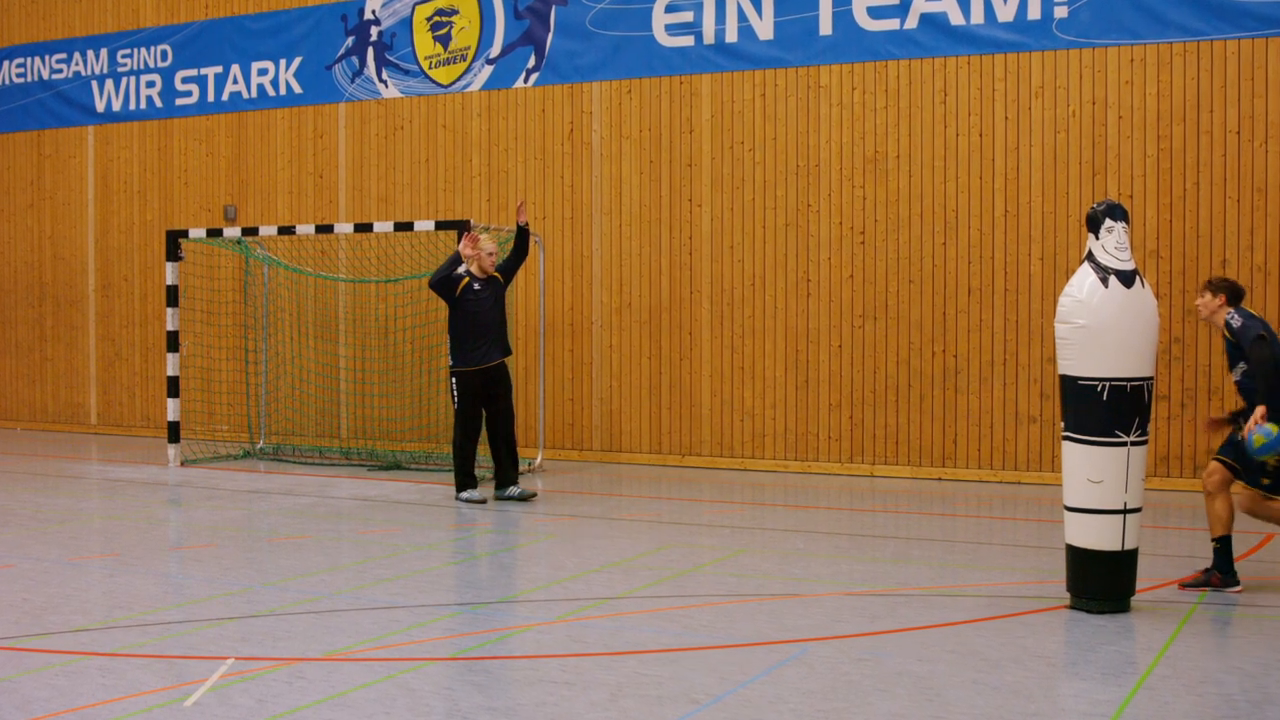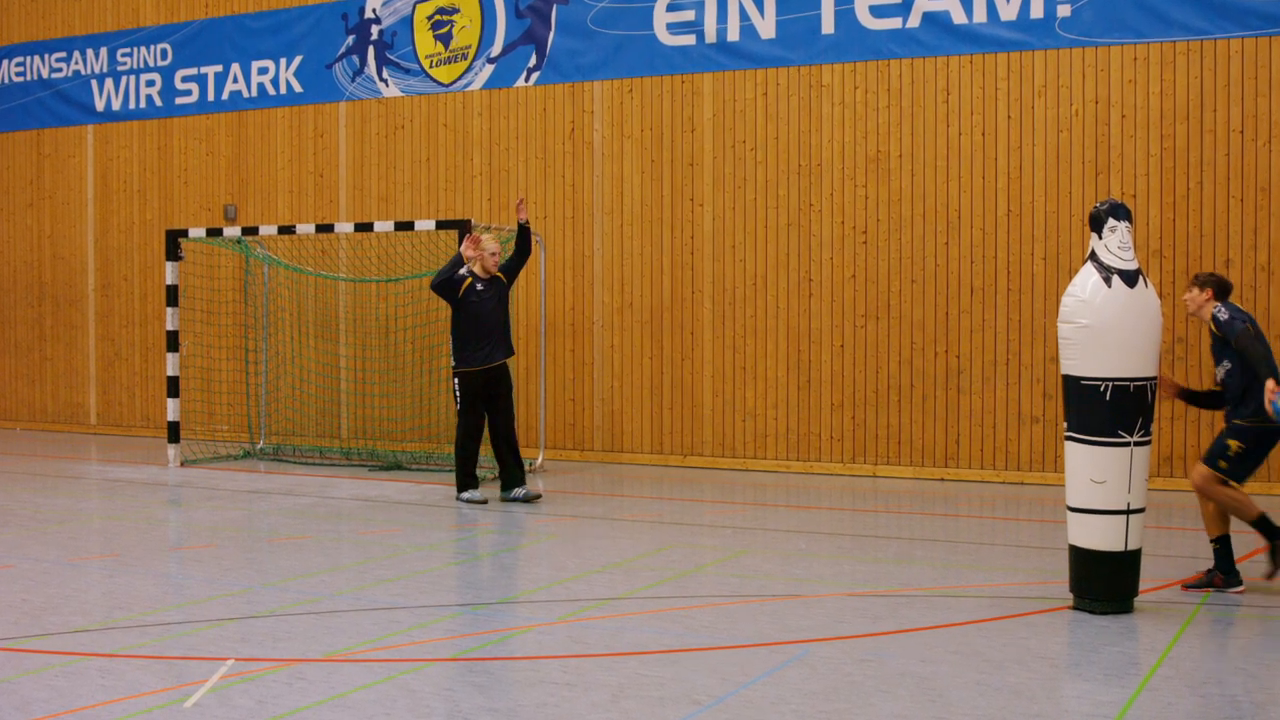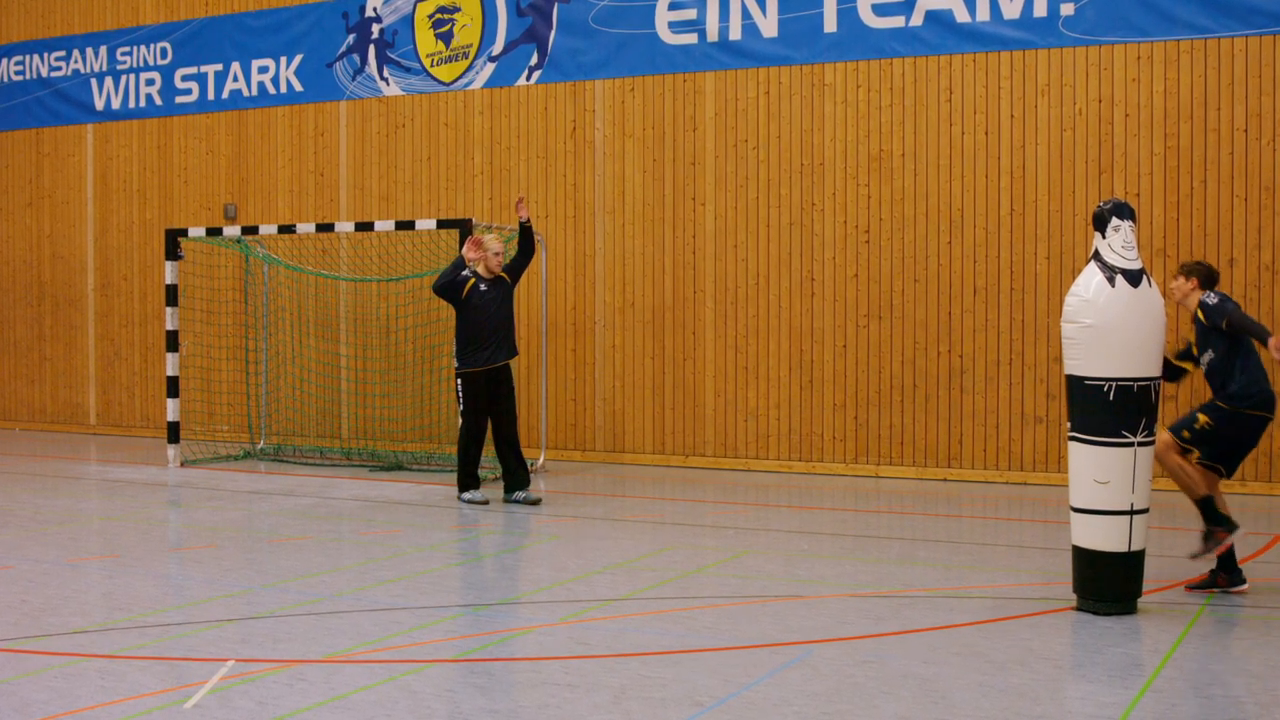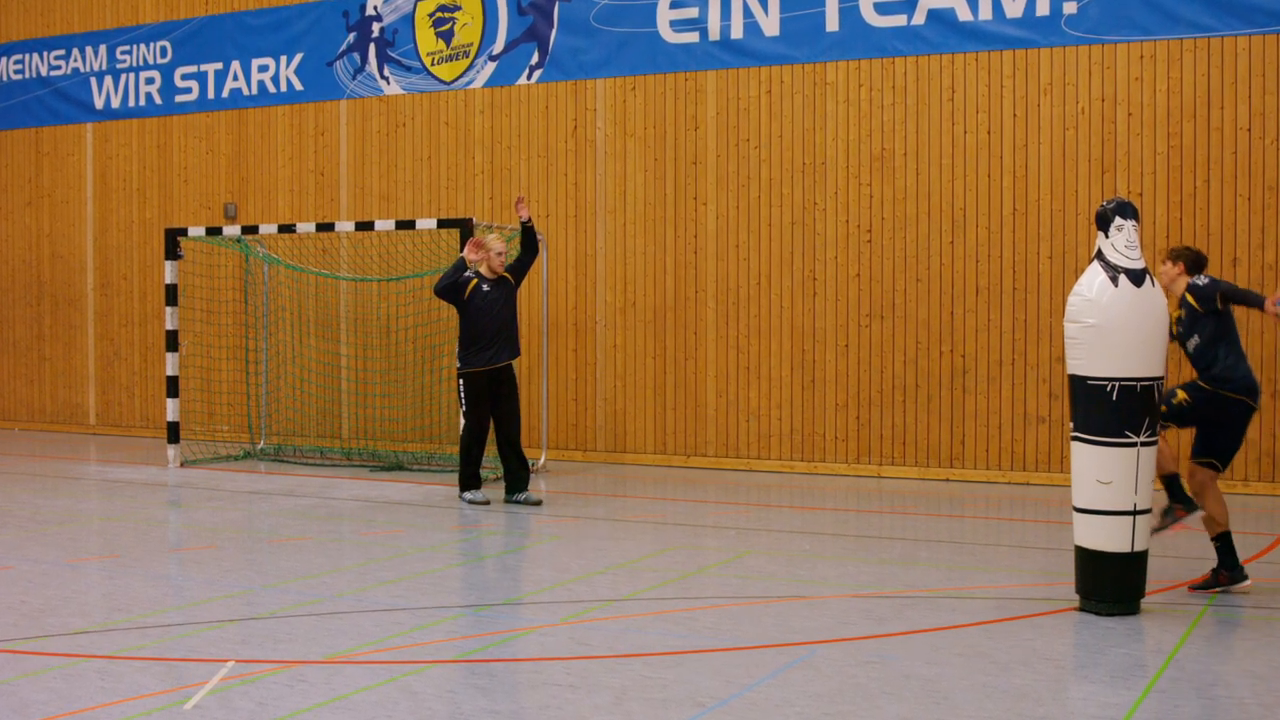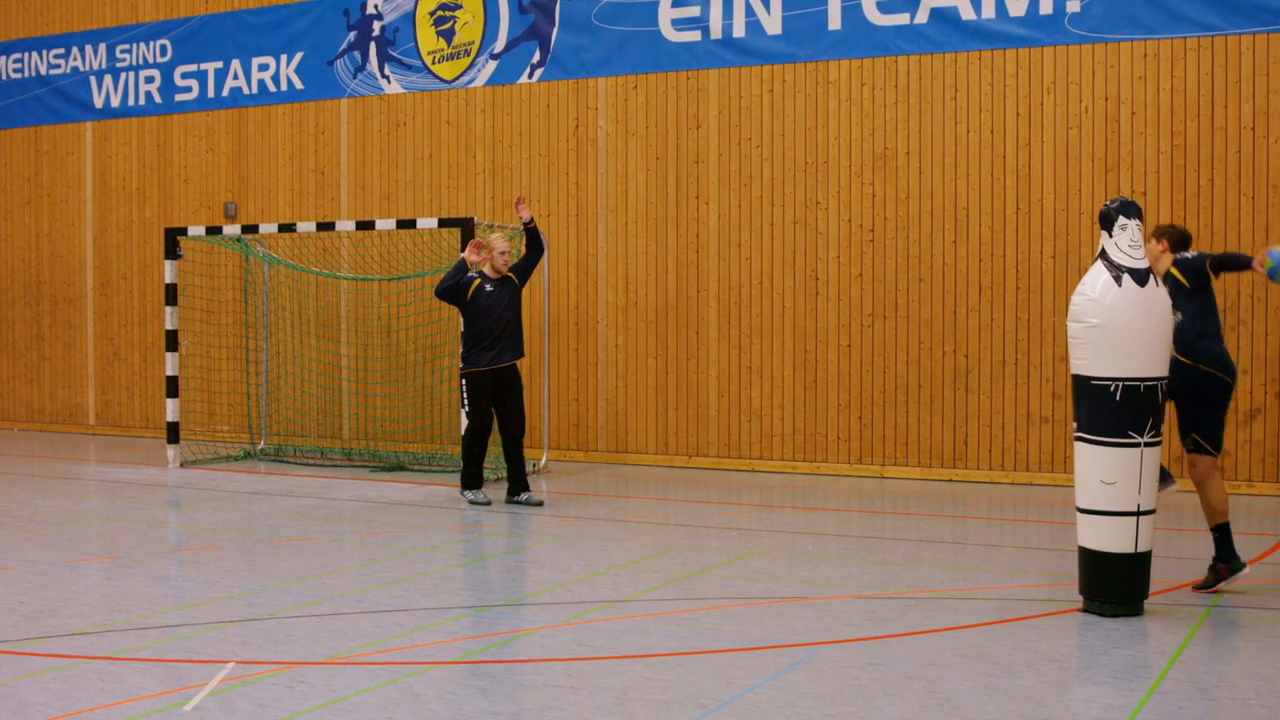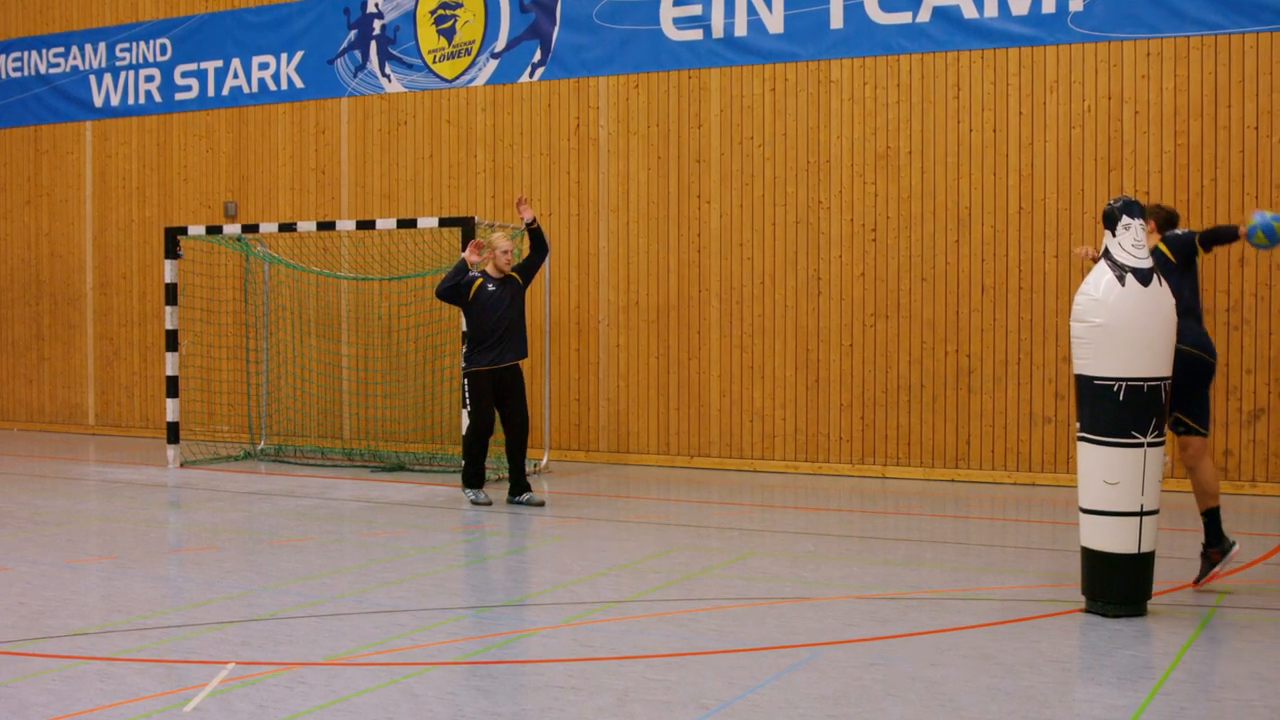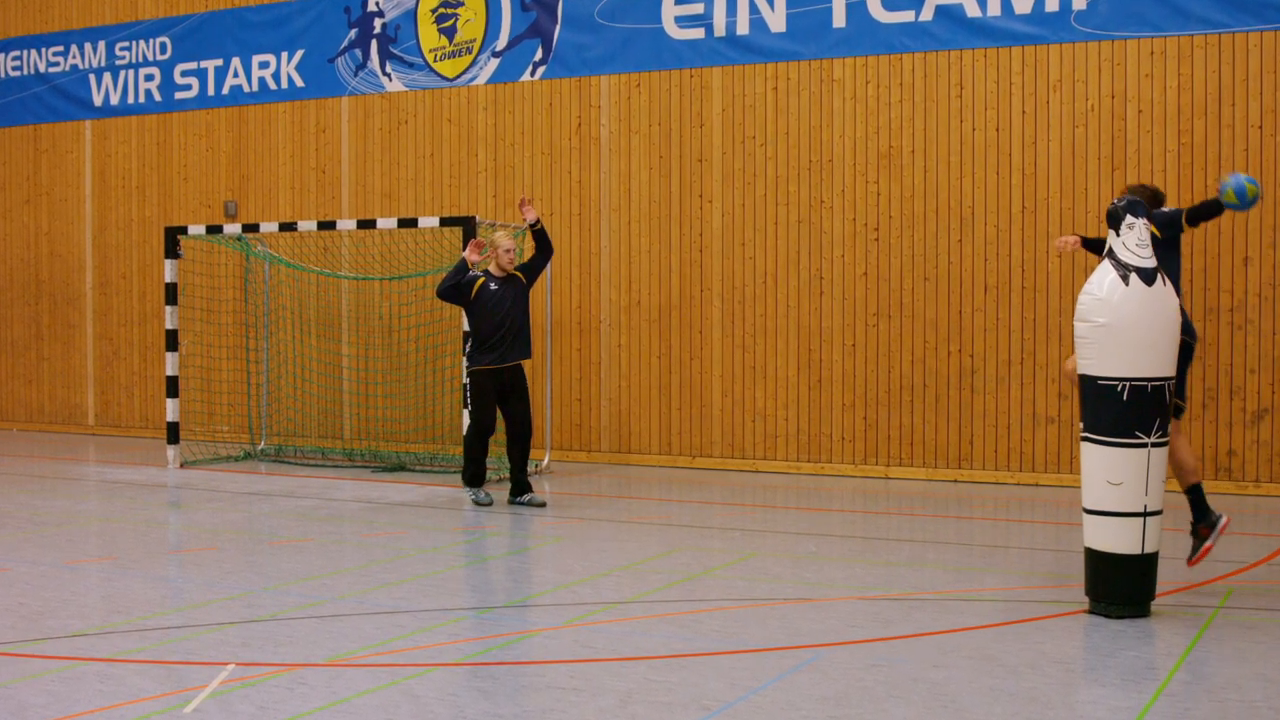
dt=0.3s
person 1, frame 1
left shoulder: (1238, 320)
right shoulder: (1233, 332)
right wrist: (1232, 420)
left knee: (1254, 501)
right knee: (1214, 480)
right ankle: (1223, 571)
person 1, frame 2
left shoulder: (1224, 314)
right shoulder: (1219, 329)
left elbow: (1250, 343)
right elbow: (1219, 398)
right wrist: (1178, 390)
right hip: (1247, 415)
left knee: (1204, 479)
right knee: (1205, 482)
right ankle: (1225, 571)
person 1, frame 3
left shoulder: (1210, 303)
right shoulder: (1199, 334)
left elbow: (1239, 319)
right elbow: (1174, 372)
left hip: (1242, 402)
right hip: (1245, 406)
left knee: (1166, 445)
right knee: (1202, 477)
left ankle: (1221, 524)
right ankle: (1228, 572)
person 1, frame 4
left shoulder: (1197, 289)
right shoulder: (1178, 317)
left elbow: (1229, 293)
left hip: (1224, 387)
right hip: (1233, 396)
right knee: (1201, 478)
left ankle: (1178, 500)
right ankle: (1229, 568)
person 1, frame 5
left shoulder: (1183, 265)
right shoulder: (1161, 287)
left elbow: (1219, 261)
left wrist: (1253, 261)
left hip: (1200, 366)
right hip: (1210, 375)
right knee: (1203, 468)
left ankle: (1154, 474)
right ankle: (1227, 559)
person 1, frame 6
left shoulder: (1171, 243)
right shoulder: (1152, 260)
left elbow: (1210, 237)
left wrist: (1240, 231)
right wrist: (1099, 254)
left hip: (1181, 351)
right hip: (1194, 357)
right knee: (1193, 450)
right ankle: (1215, 544)
person 1, frame 7
left shoulder: (1158, 222)
left elbow: (1197, 214)
left wrist: (1223, 201)
right wrist: (1082, 241)
right hip: (1174, 339)
left knee: (1076, 368)
right knee: (1172, 431)
right ankle: (1203, 518)
person 2, frame 1
left shoulder: (498, 279)
right shoulder: (459, 283)
left elbow: (519, 255)
right elbow: (435, 281)
left wrist: (522, 226)
right wrist: (459, 255)
left hip: (496, 366)
right hip: (466, 369)
left knee: (503, 424)
right knee: (468, 428)
left ankle: (506, 484)
right ankle: (465, 486)
person 2, frame 2
left shoulder: (501, 279)
right shoulder: (462, 283)
left elbow: (523, 254)
right elbow: (436, 284)
left wrist: (522, 223)
right wrist: (461, 257)
left hip: (498, 367)
right hip: (468, 369)
left knee: (505, 427)
right knee: (470, 429)
left ankle: (513, 485)
right ankle: (466, 487)
person 2, frame 3
left shoulder: (505, 279)
right shoulder: (465, 283)
left elbow: (526, 253)
right elbow: (439, 287)
left wrist: (524, 222)
right wrist: (463, 259)
left hip: (500, 368)
right hip: (471, 370)
left knee: (507, 428)
right knee: (473, 429)
left ankle: (516, 487)
right ankle: (467, 487)
person 2, frame 4
left shoulder: (509, 280)
right shoulder: (467, 283)
left elbow: (530, 252)
right elbow: (440, 289)
left wrist: (525, 221)
right wrist: (464, 260)
left hip: (503, 369)
right hip: (473, 370)
left knee: (510, 429)
right knee: (476, 429)
left ankle: (516, 488)
right ankle: (469, 487)
person 2, frame 5
left shoulder: (513, 280)
right shoulder: (471, 284)
left elbow: (536, 252)
right elbow: (442, 291)
left wrist: (528, 222)
right wrist: (465, 262)
left hip: (508, 369)
right hip: (477, 370)
left knee: (515, 429)
right knee: (479, 428)
left ankle: (518, 489)
right ankle: (470, 486)
person 2, frame 6
left shoulder: (517, 279)
right shoulder: (473, 283)
left elbow: (540, 252)
right elbow: (442, 292)
left wrist: (531, 222)
right wrist: (465, 262)
left hip: (510, 369)
right hip: (479, 370)
left knee: (518, 428)
right knee: (481, 426)
left ankle: (519, 489)
right ankle: (472, 484)
person 2, frame 7
left shoulder: (520, 279)
right shoulder: (475, 283)
left elbow: (545, 252)
right elbow: (443, 291)
left wrist: (534, 223)
right wrist: (466, 261)
left hip: (513, 368)
right hip: (482, 369)
left knee: (521, 428)
right knee: (482, 426)
left ankle: (520, 490)
right ankle: (473, 482)
